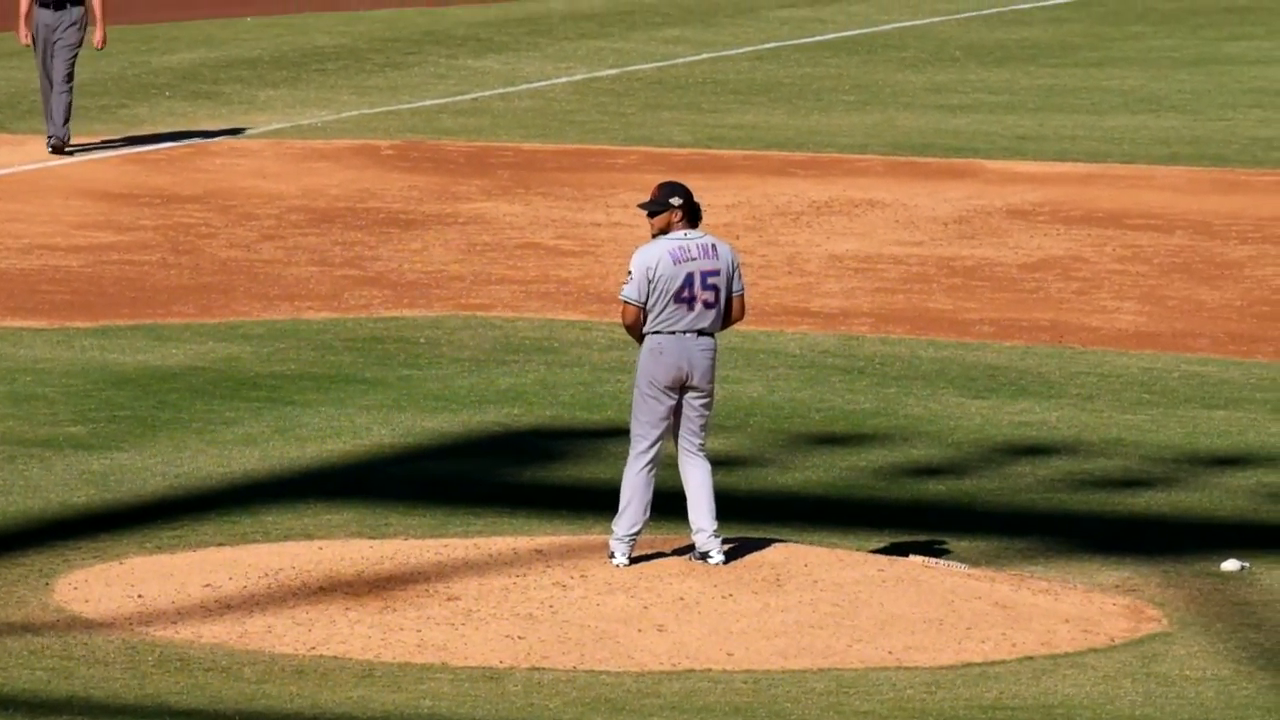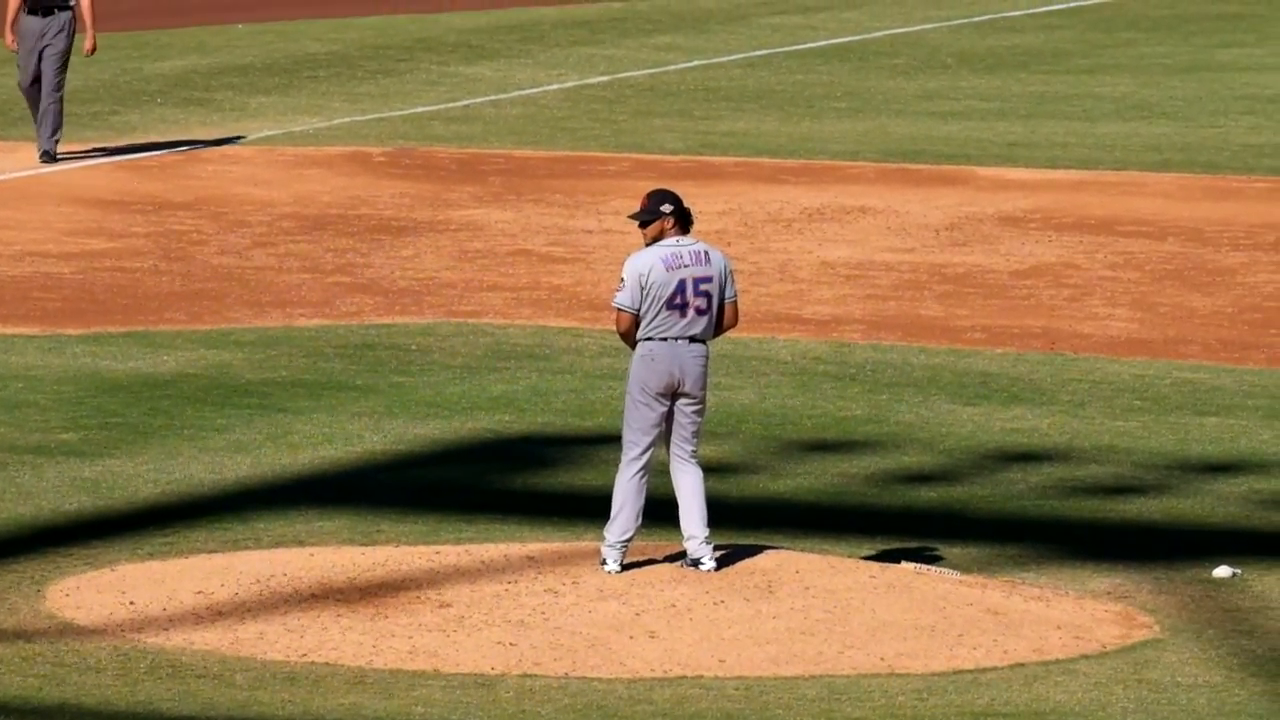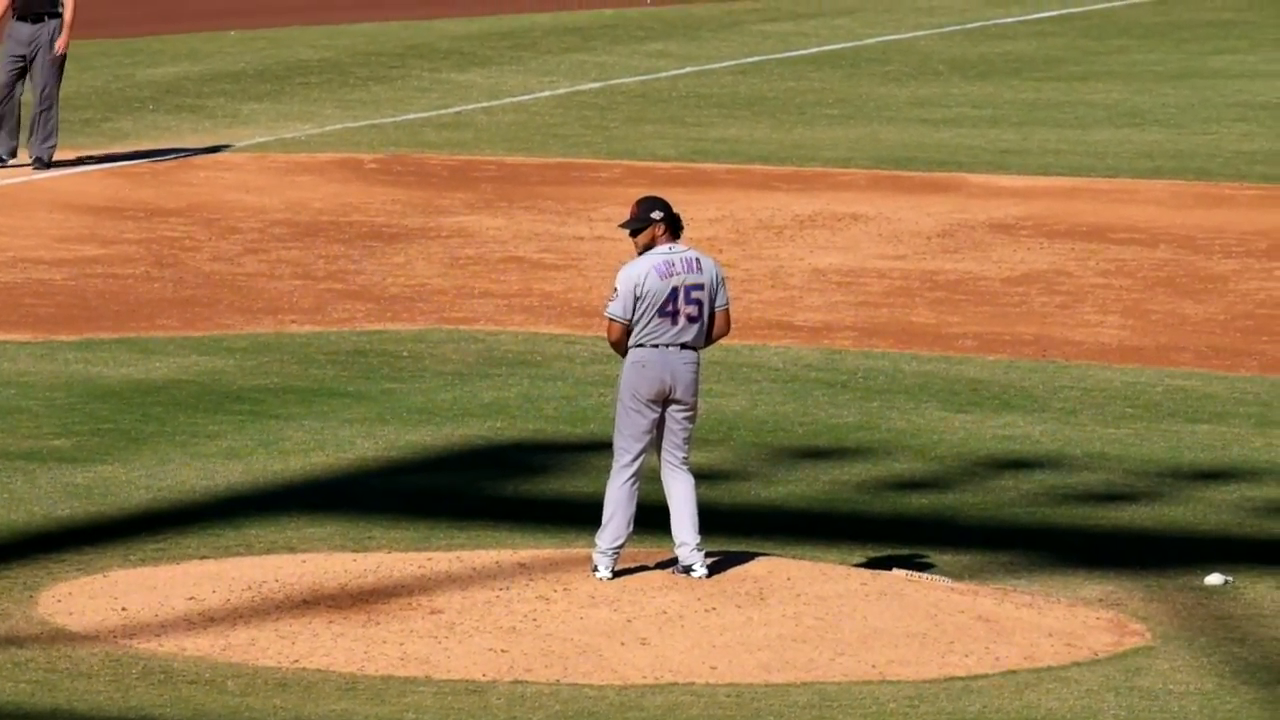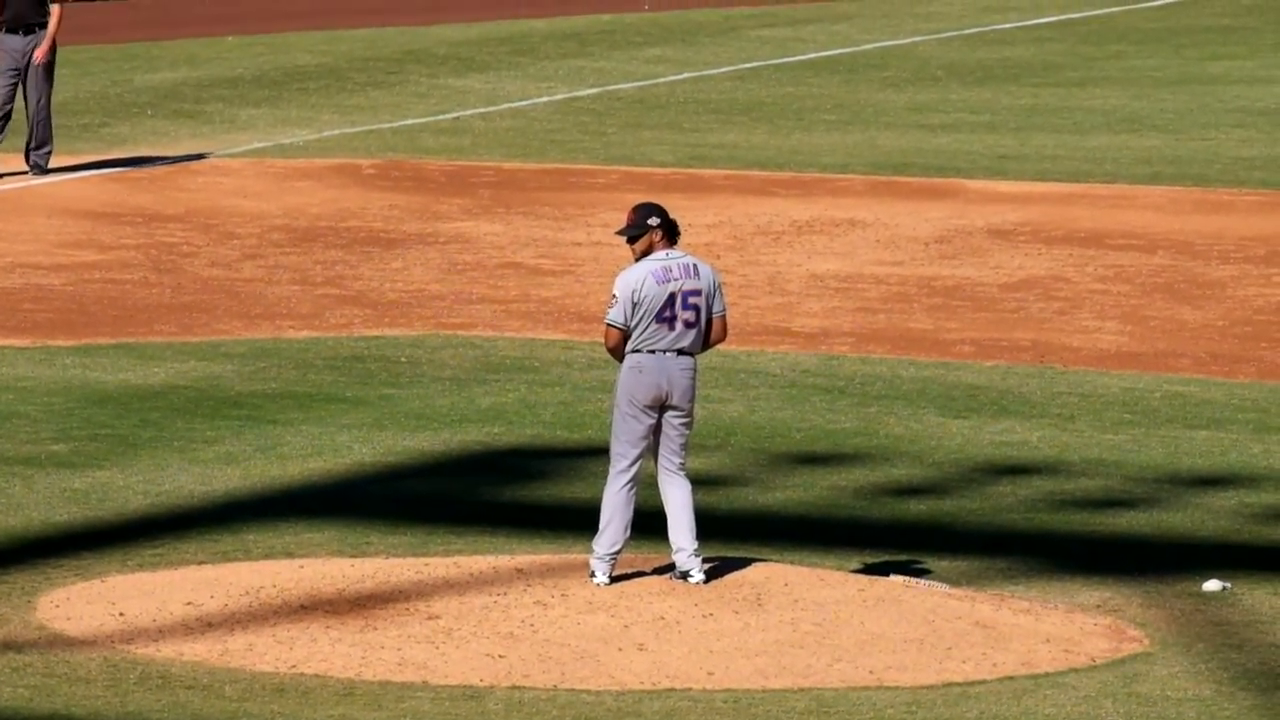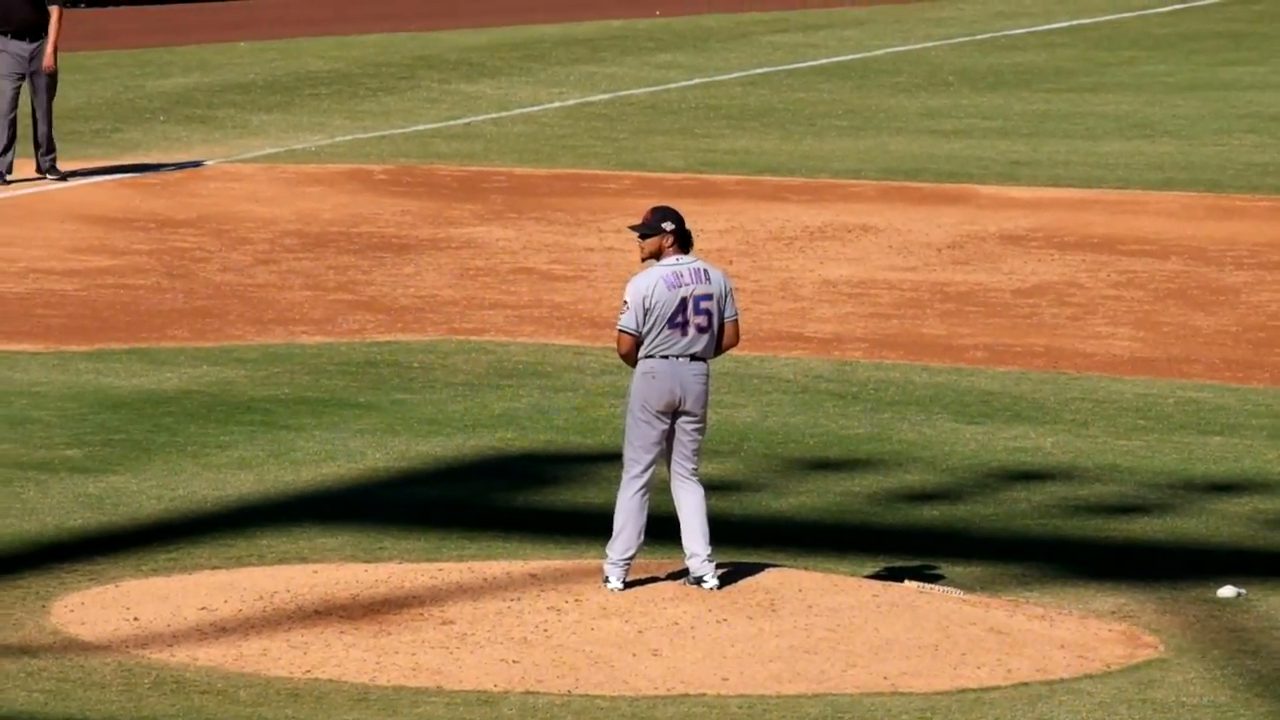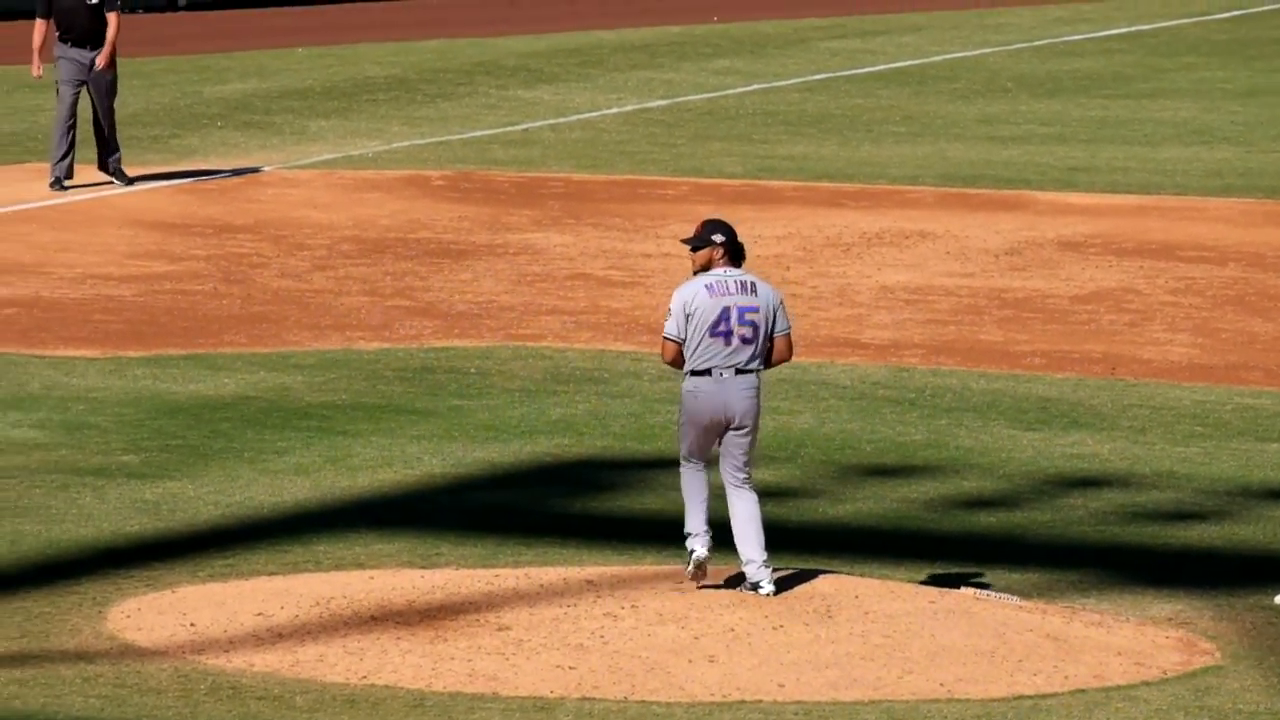
dt=0.3s
person 1, frame 1
left shoulder: (649, 254)
right shoulder: (723, 252)
left elbow: (630, 317)
right elbow: (736, 311)
left wrist: (647, 340)
left hip: (661, 351)
right hip: (703, 353)
left knee: (644, 449)
right knee: (693, 449)
left ankle: (622, 543)
right ankle: (709, 542)
person 1, frame 2
left shoulder: (642, 261)
right shoulder: (716, 259)
left elbow: (624, 325)
right elbow: (729, 318)
left wrist: (642, 346)
left hip: (653, 358)
right hip: (696, 359)
left knee: (635, 456)
right knee: (685, 456)
left ankle: (614, 551)
right ankle: (700, 549)
person 1, frame 3
left shoulder: (635, 271)
right shoulder: (708, 267)
left elbow: (616, 334)
right elbow: (721, 327)
left wrist: (632, 355)
left hip: (644, 365)
right hip: (686, 367)
left knee: (626, 463)
right knee: (677, 463)
left ankle: (605, 557)
right ankle: (691, 556)
person 1, frame 4
left shoulder: (633, 276)
right shoulder: (705, 273)
left elbow: (613, 340)
right elbow: (718, 332)
left wrist: (631, 360)
left hip: (641, 371)
right hip: (683, 373)
left knee: (623, 469)
right knee: (673, 469)
left ankle: (603, 563)
right ankle: (689, 562)
person 1, frame 5
left shoulder: (644, 282)
right shoulder: (716, 278)
left elbow: (625, 346)
right elbow: (731, 337)
left wrist: (645, 364)
left hip: (654, 378)
right hip: (696, 379)
left knee: (636, 475)
right knee: (686, 475)
left ankle: (617, 569)
right ankle: (702, 568)
person 1, frame 6
left shoulder: (689, 291)
right shoulder: (766, 292)
left elbow: (670, 355)
right elbow: (783, 352)
left hip: (702, 391)
right hip: (745, 392)
left knee: (692, 466)
right knee: (739, 483)
left ankle: (698, 540)
right ankle: (758, 573)
